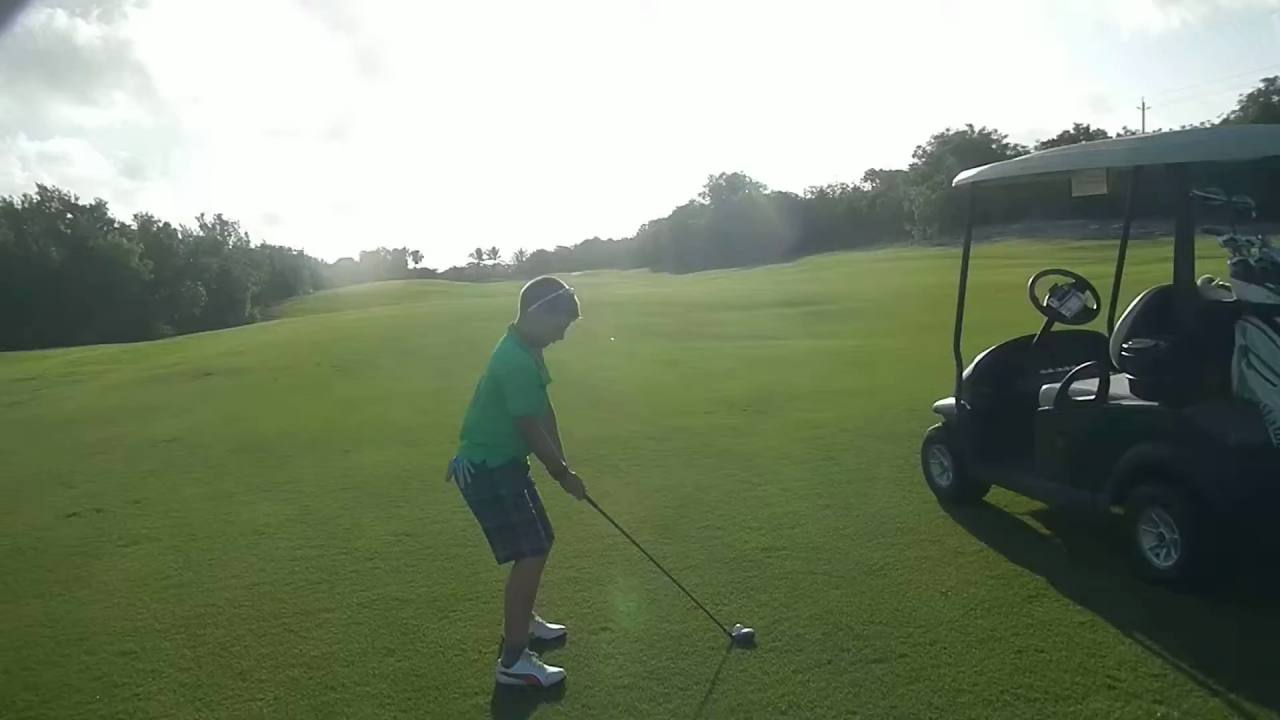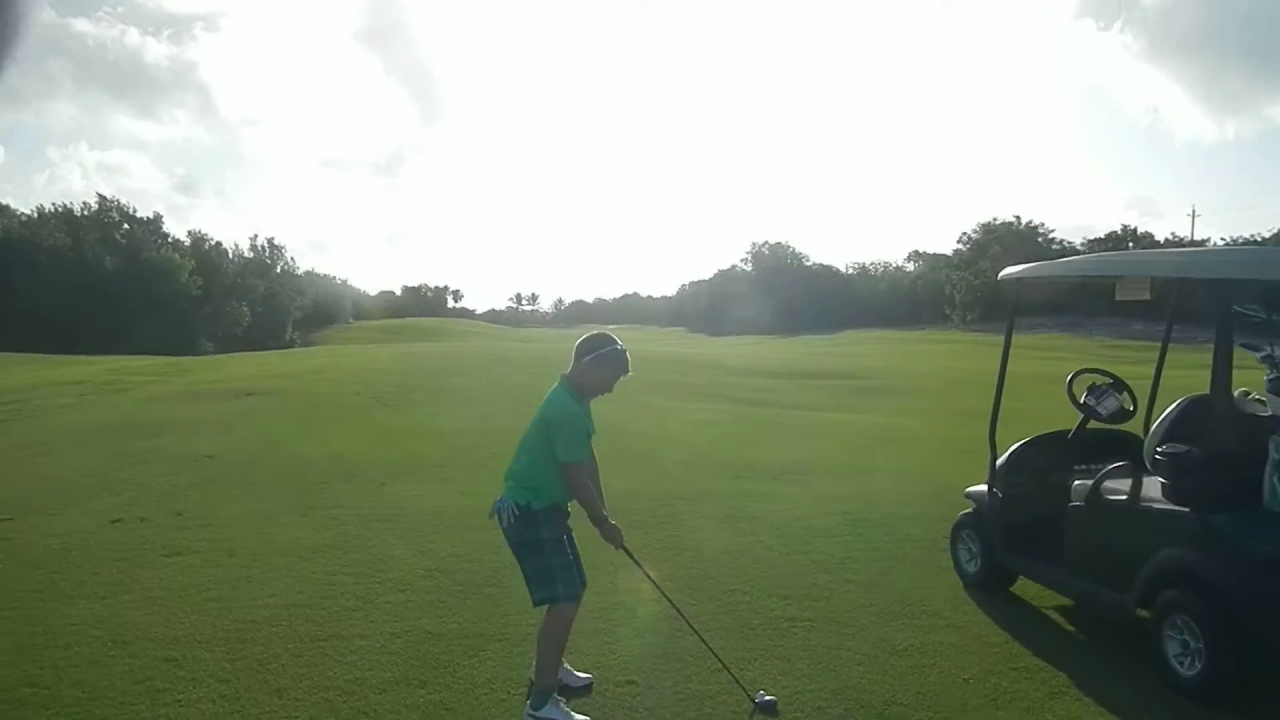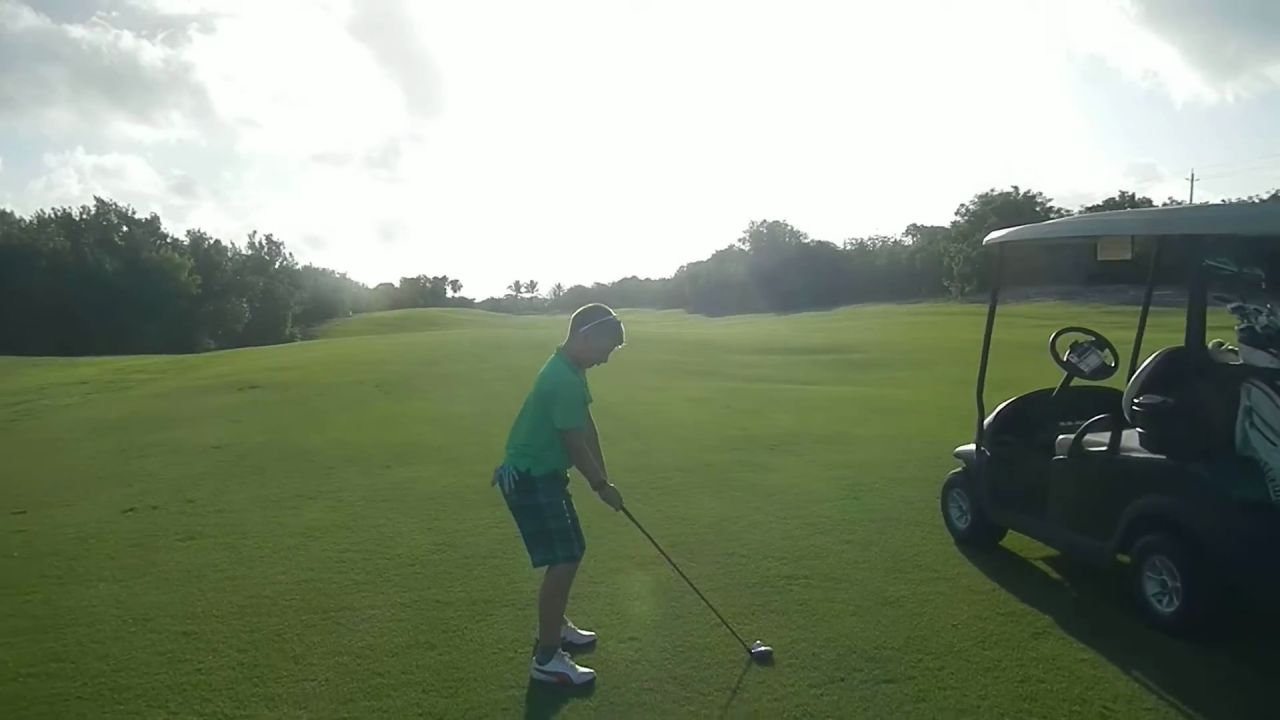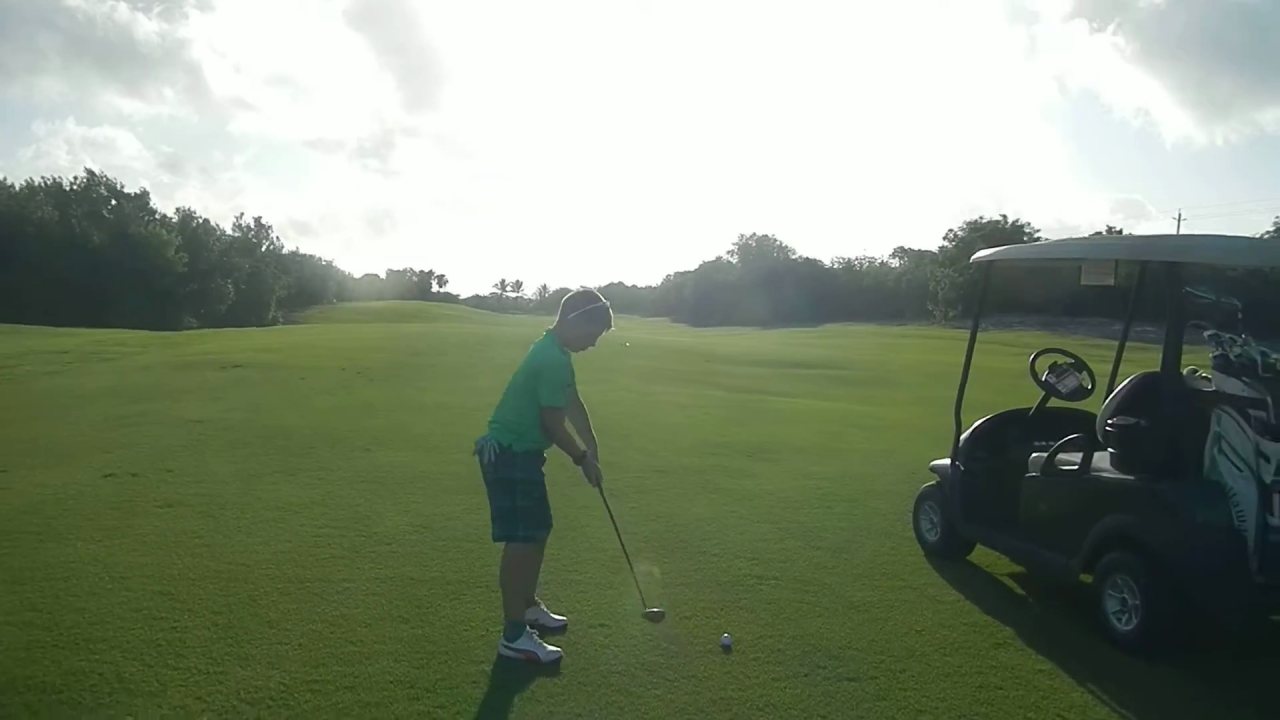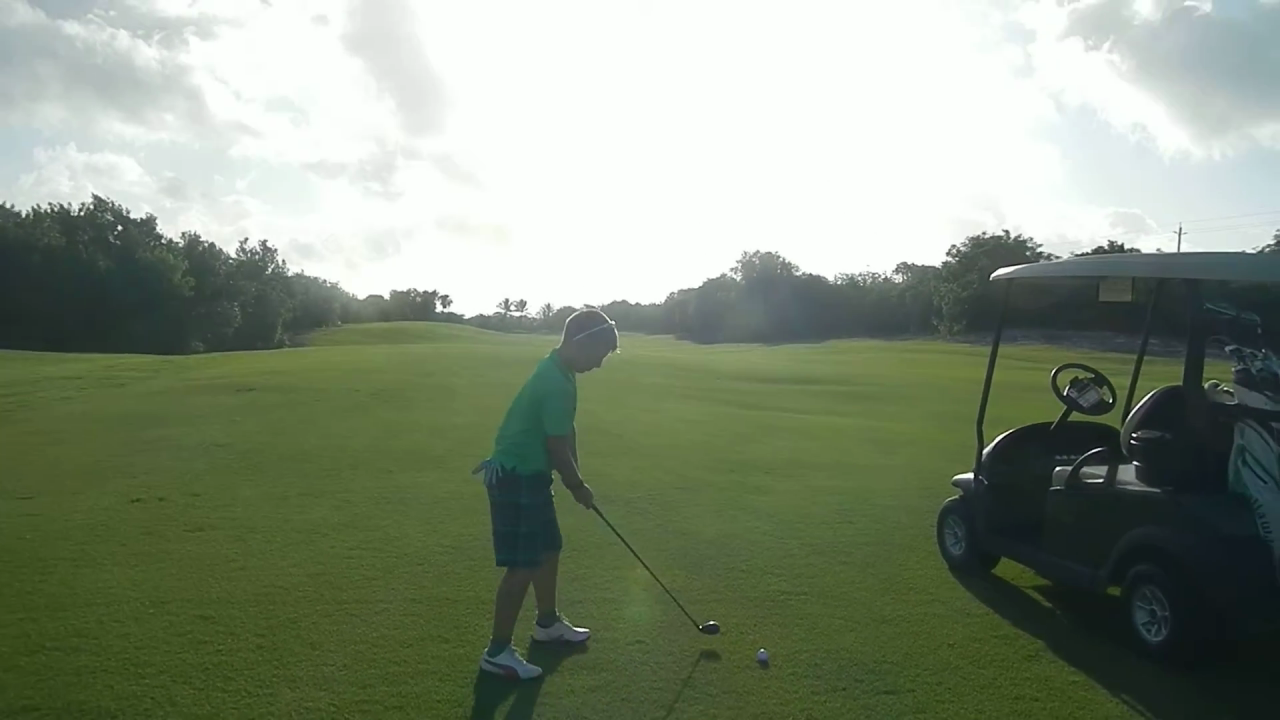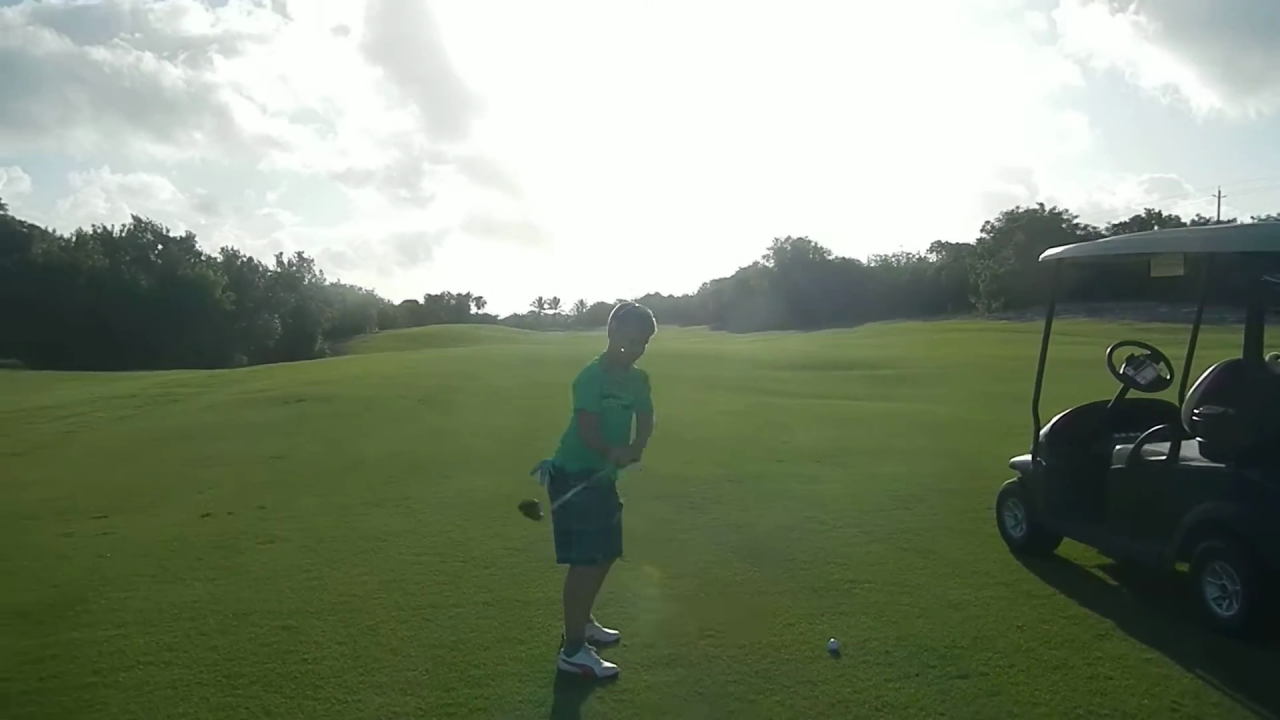
dt=0.4s
person 1, frame 1
left shoulder: (527, 351)
right shoulder: (515, 362)
left elbow: (544, 410)
right elbow: (531, 428)
left wrist: (562, 463)
right wrist: (562, 473)
left hip: (503, 462)
right hip: (486, 469)
left knee: (538, 543)
right knee: (530, 554)
left ankle: (522, 620)
right ankle: (512, 659)
person 1, frame 2
left shoulder: (575, 401)
right shoulder: (566, 410)
left elbow: (588, 460)
right elbow: (576, 477)
left wrist: (603, 513)
right wrist: (603, 523)
left hip: (544, 506)
right hip: (529, 512)
left knee: (572, 589)
right knee: (564, 600)
left ankle: (551, 664)
person 1, frame 3
left shoulder: (571, 371)
right shoulder: (561, 379)
left elbow: (586, 425)
right elbow: (573, 443)
left wrist: (602, 476)
right wrist: (601, 485)
left hip: (543, 473)
right hip: (529, 478)
left knee: (570, 552)
right knee: (562, 561)
left ankle: (554, 624)
right ankle: (546, 657)
person 1, frame 4
left shoulder: (556, 353)
right shoulder: (552, 359)
left elbow: (575, 406)
right elbow: (552, 421)
left wrist: (593, 452)
right wrist: (583, 459)
left hip: (521, 451)
right hip: (509, 454)
left knee: (537, 532)
right knee: (521, 539)
left ankle: (525, 604)
right ankle: (515, 632)
person 1, frame 5
left shoulder: (561, 374)
right shoulder: (555, 385)
left elbow: (568, 431)
right elbow: (557, 447)
left wrist: (574, 477)
right wrist: (577, 486)
left hip: (531, 473)
right hip: (516, 477)
left knee: (547, 550)
right knee: (523, 564)
left ankle: (549, 620)
right ankle: (498, 651)
person 1, frame 6
left shoulder: (639, 379)
right shoulder: (591, 375)
left elbow: (645, 419)
right elbow: (585, 430)
left wrist: (634, 449)
right wrist: (611, 452)
left hip: (603, 478)
right hip: (574, 475)
left knee: (603, 556)
right knee: (583, 561)
left ankle: (583, 622)
right ankle: (573, 649)
